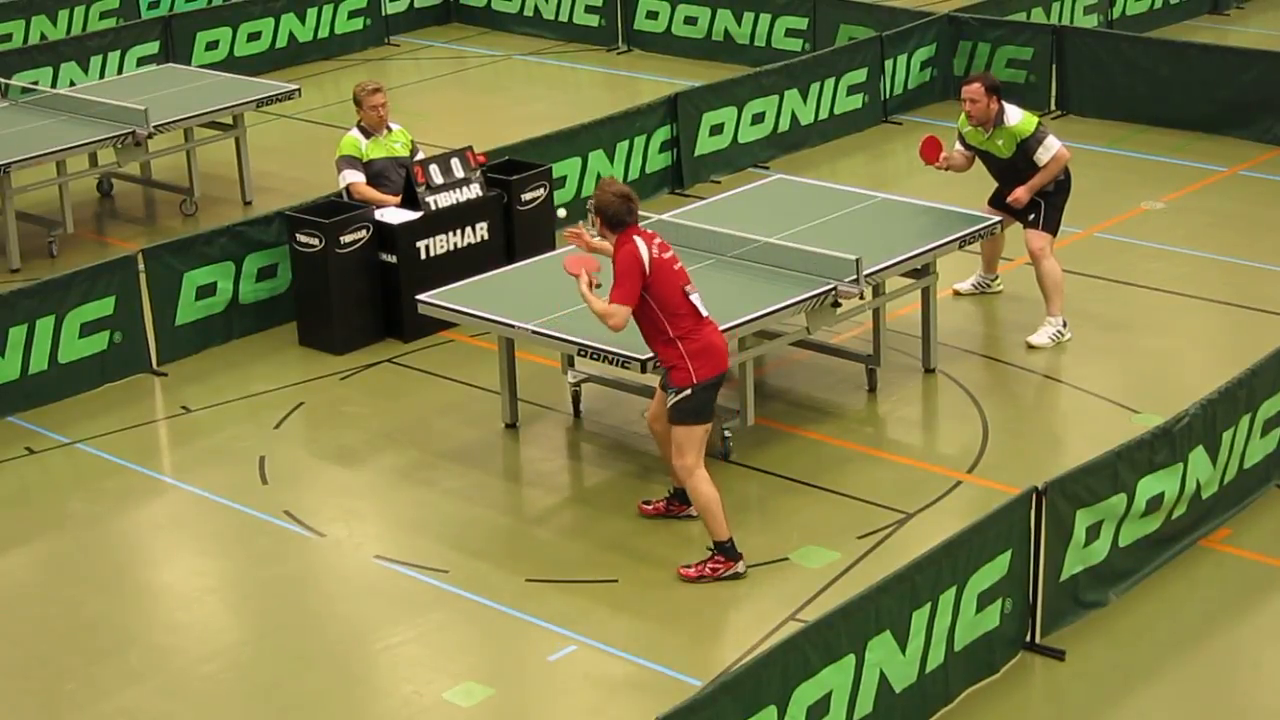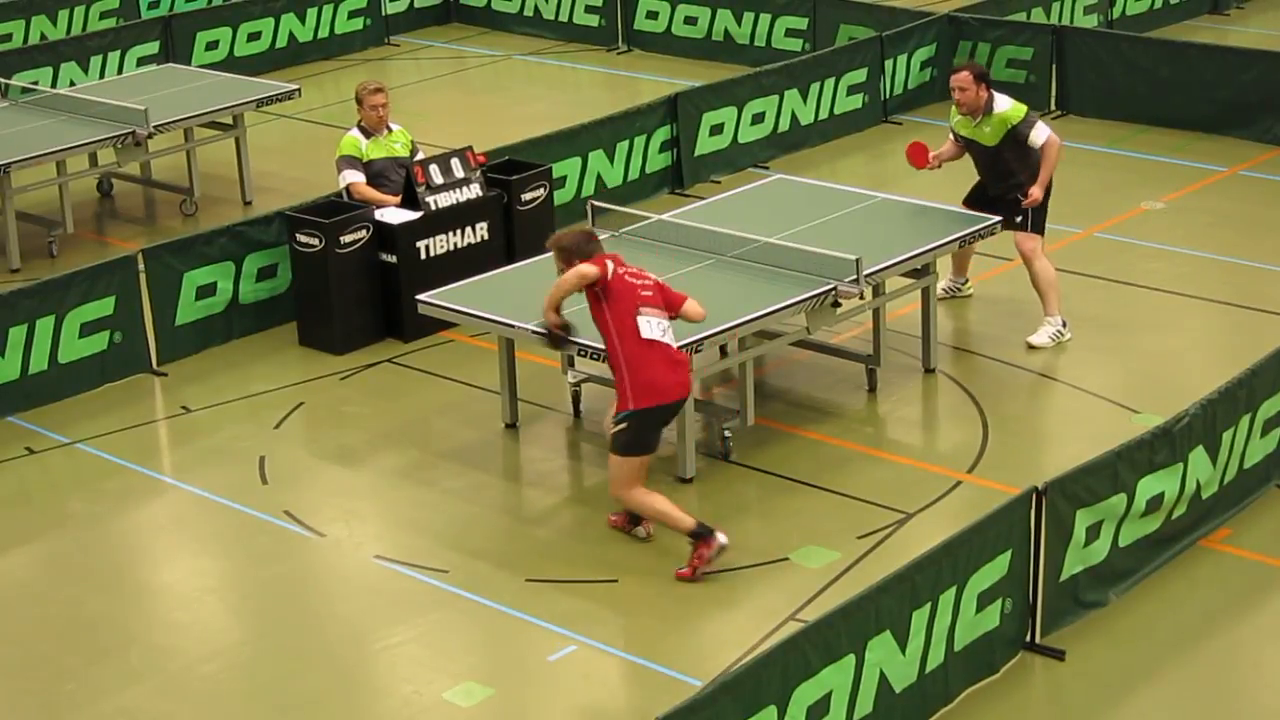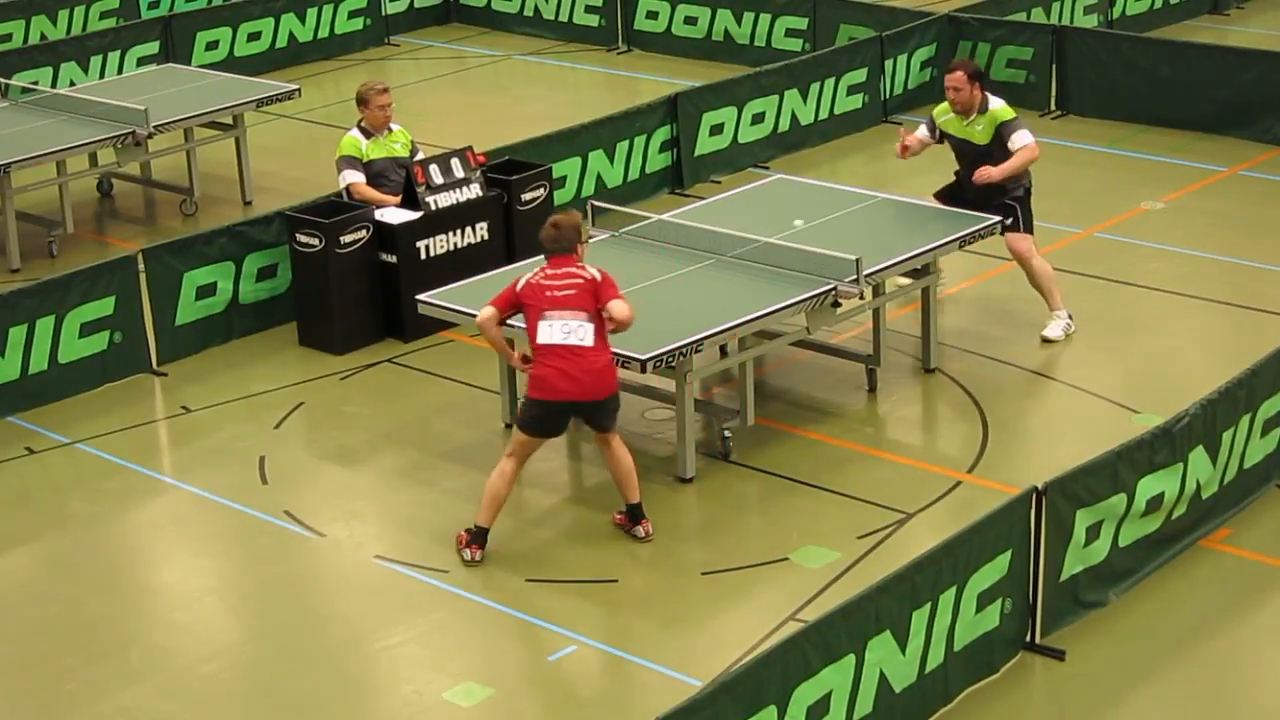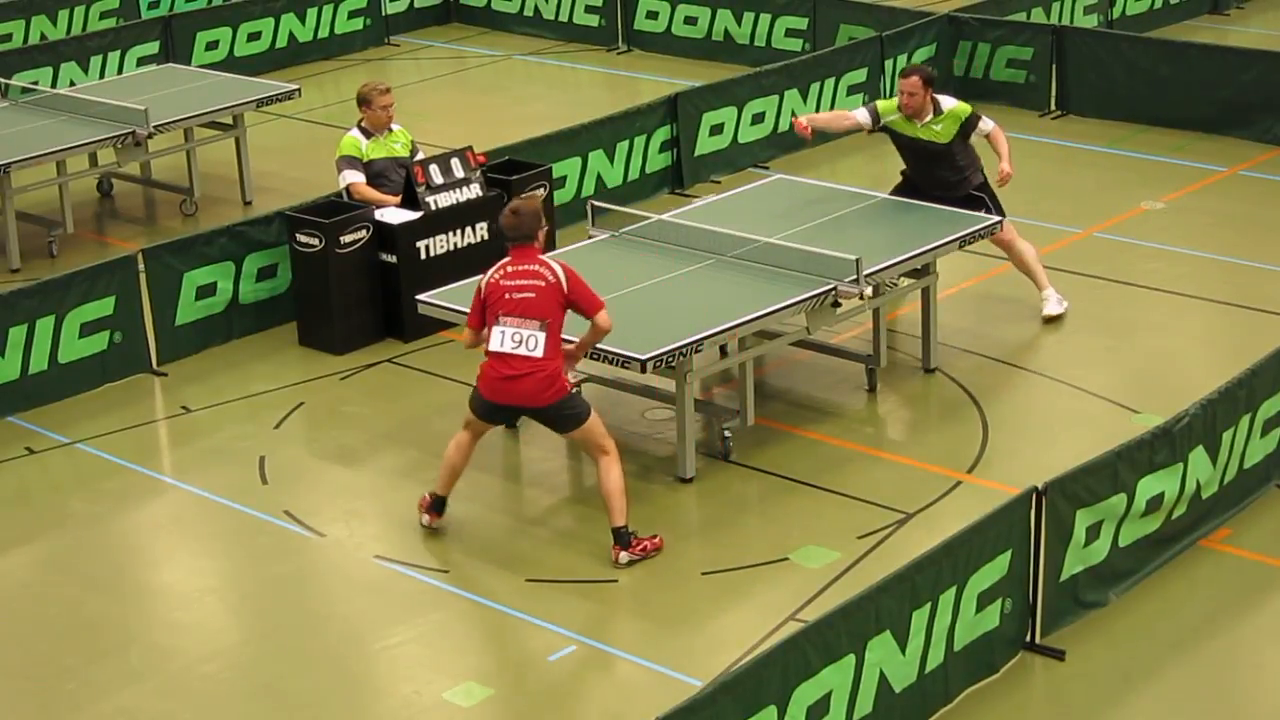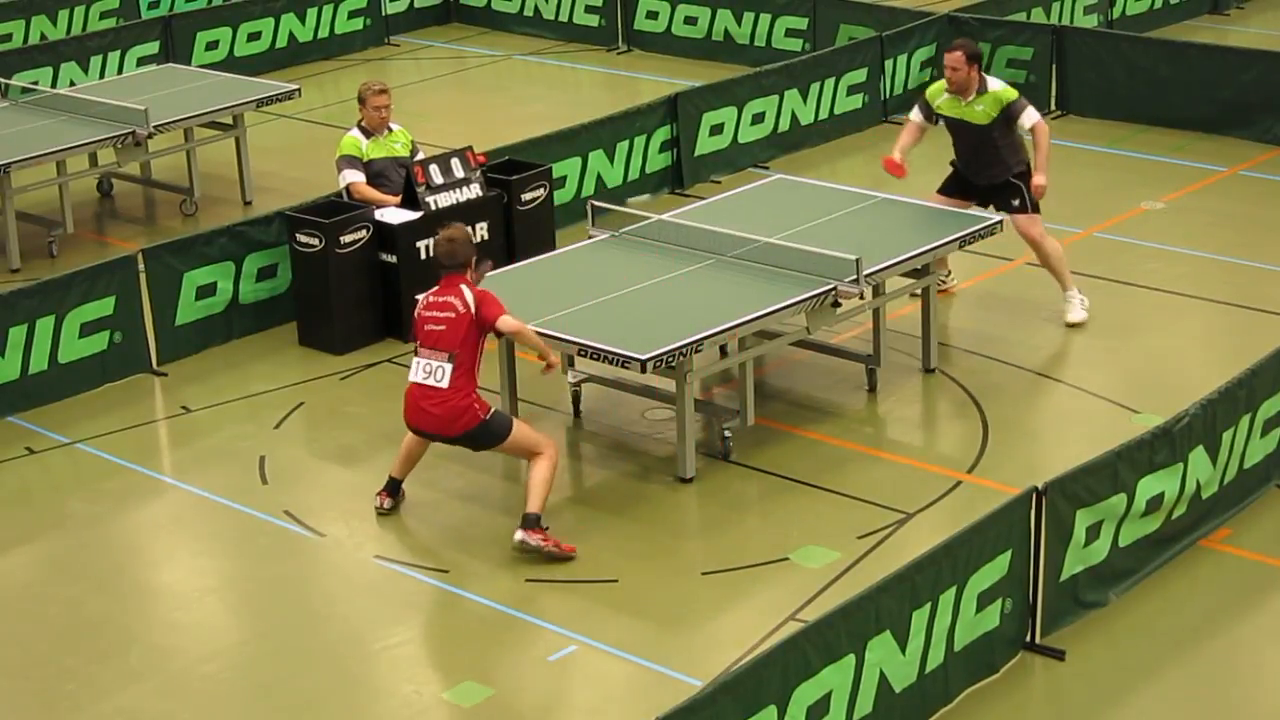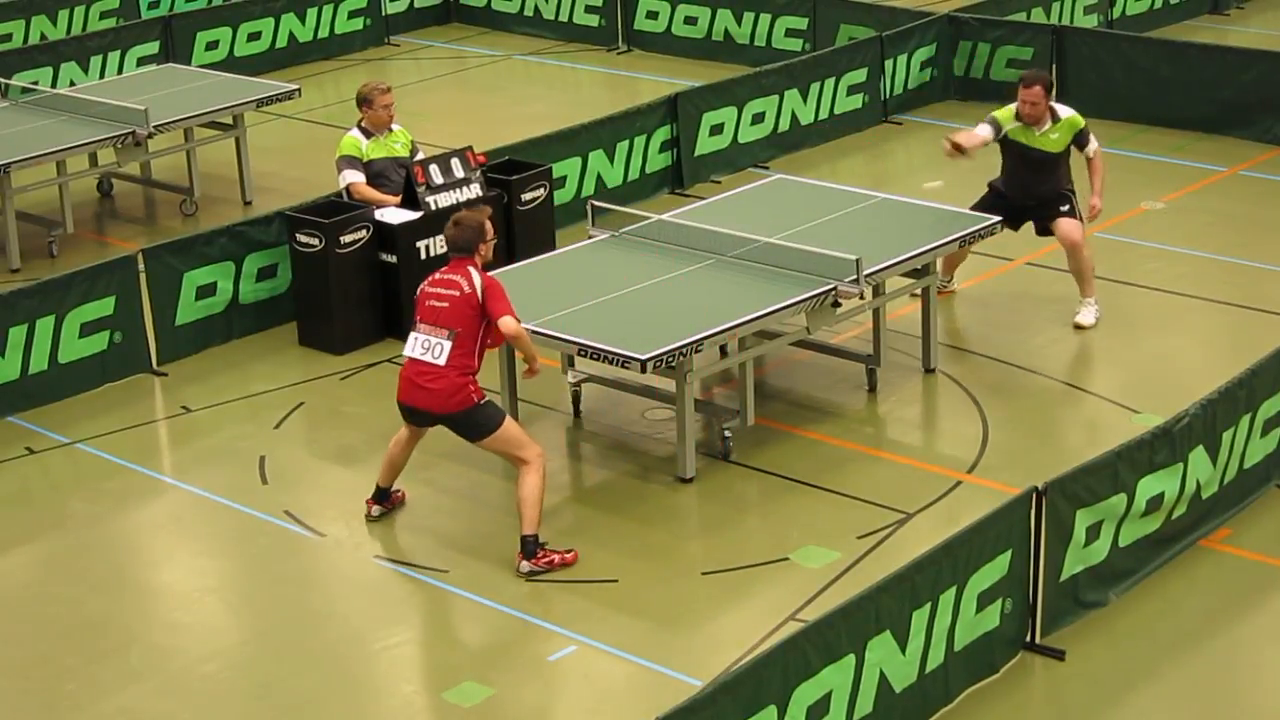
dt=0.4s
person 1, frame 1
left shoulder: (628, 252)
right shoulder: (646, 238)
left elbow: (617, 320)
left wrist: (587, 292)
right wrist: (595, 244)
left hip: (694, 363)
right hip: (703, 348)
left knee: (687, 464)
right knee: (657, 423)
left ankle: (728, 555)
right ankle: (681, 500)
person 1, frame 2
left shoulder: (597, 269)
right shoulder: (645, 278)
left elbow: (581, 271)
right elbow: (696, 312)
left wrist: (550, 308)
left hip: (645, 391)
right hip: (677, 383)
left knee: (626, 489)
right knee: (627, 440)
left ankle: (705, 537)
right ankle: (636, 520)
person 1, frame 3
left shoulder: (527, 281)
right shoulder: (594, 276)
left elbow: (484, 321)
right elbow: (623, 315)
left wrist: (509, 353)
right wrist: (612, 328)
left hip: (548, 385)
right hip: (597, 381)
left knee: (513, 458)
right knee: (608, 438)
left ankle: (476, 539)
right ankle: (637, 517)
person 1, frame 4
left shoulder: (490, 279)
right shoulder: (560, 273)
left elbow: (470, 338)
right elbow: (604, 323)
right wrist: (580, 349)
left hip: (496, 385)
right hip: (547, 388)
left knee: (468, 432)
right knee: (606, 452)
left ankle: (434, 507)
right ankle: (624, 542)
person 1, frame 5
left shoulder: (425, 303)
right shoulder: (477, 298)
right elbow: (509, 326)
right wrist: (546, 352)
left hip: (416, 409)
right hip: (461, 416)
right knee: (545, 451)
left ankle: (389, 492)
right ankle: (530, 528)
person 1, frame 6
left shoulder: (430, 282)
right shoulder: (484, 283)
right elbow: (512, 329)
right wrist: (532, 359)
left hip: (410, 389)
right hip: (454, 396)
left knee: (412, 431)
right knee: (531, 458)
left ankle: (380, 498)
right ankle: (531, 552)
person 2, frame 1
left shoulder: (1019, 126)
right shoulder: (967, 123)
left elbow: (1061, 156)
right elbow: (965, 159)
left wrist: (1029, 190)
right wrist: (949, 161)
left hip: (1047, 185)
right hip: (1013, 184)
left knee: (1038, 248)
left ankle: (1057, 323)
right ankle: (988, 278)
person 2, frame 2
left shoulder: (1009, 113)
right shoulder: (958, 114)
left elbow: (1052, 142)
right elbow: (957, 144)
left wrist: (1040, 185)
right wrist: (939, 156)
left hip: (1026, 188)
right hip: (991, 185)
left knee: (1029, 250)
left ankle: (1055, 323)
right ankle: (958, 282)
person 2, frame 3
left shoulder: (998, 114)
right shoulder: (943, 113)
left elbow: (1030, 149)
right elbow: (920, 140)
left wrist: (1000, 171)
right wrist: (908, 146)
left hip: (1008, 192)
right hip: (968, 187)
left knee: (1023, 252)
left ankle: (1060, 316)
person 2, frame 4
left shoulder: (955, 111)
right shoulder: (889, 111)
left elbow: (992, 129)
right elbow: (849, 118)
left wrist: (1005, 162)
right wrist: (810, 120)
left hip: (967, 186)
right hip: (921, 184)
left knee: (1007, 238)
left ankle: (1049, 294)
person 2, frame 5
left shoulder: (1000, 95)
right shoulder: (937, 94)
left elbow: (1039, 127)
right elbow: (916, 122)
left wrist: (1040, 173)
right wrist: (898, 151)
left hip: (1009, 175)
right hip: (967, 173)
left knee: (1033, 234)
left ankle: (1074, 296)
right ankle: (943, 276)
person 2, frame 6
left shoulder: (1071, 121)
right shoulder: (1005, 118)
left elbow: (1093, 154)
right elbow: (975, 136)
left wrist: (1095, 194)
right wrist: (958, 144)
left hip: (1054, 195)
right hip: (1008, 191)
left knee: (1074, 239)
left ankle: (1089, 303)
right ankle: (944, 280)
